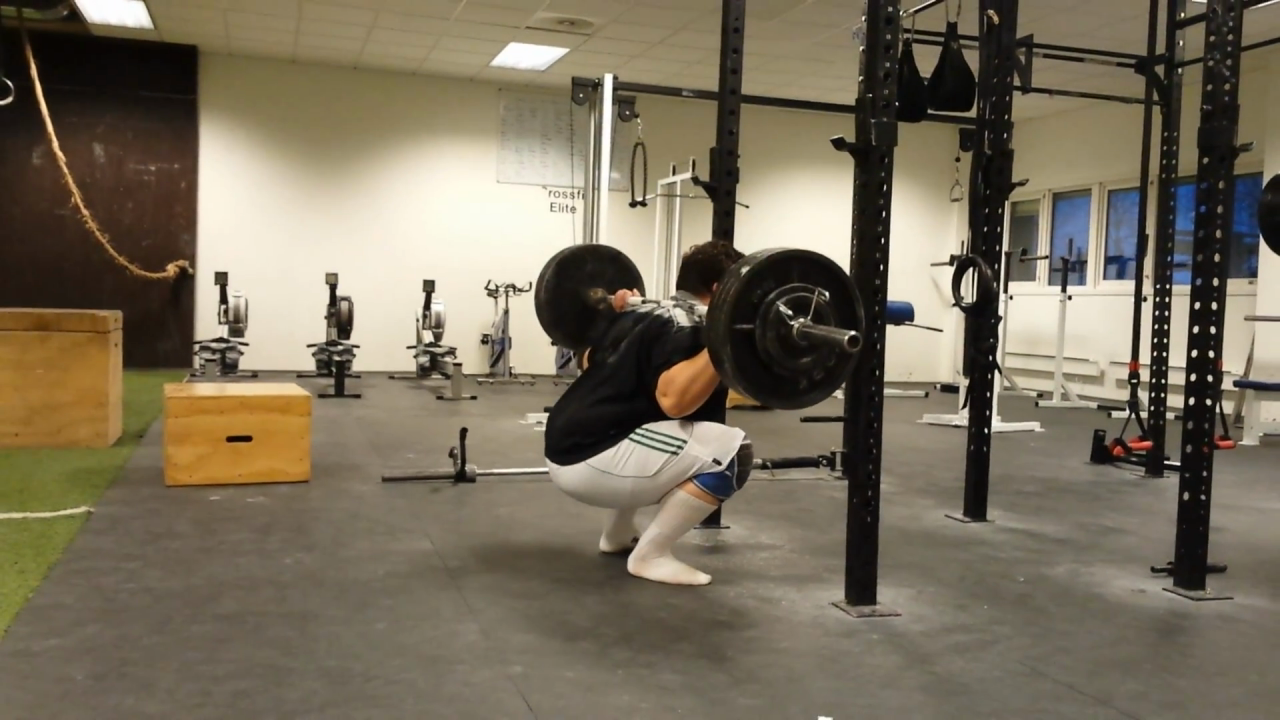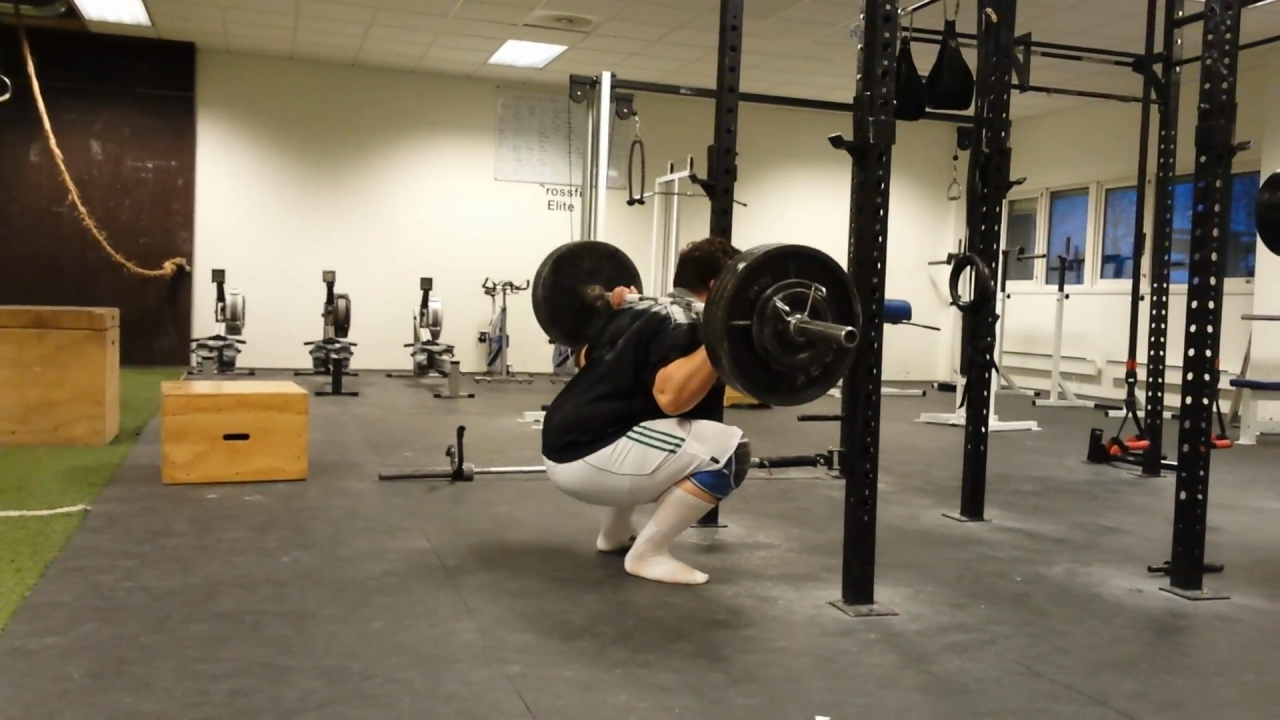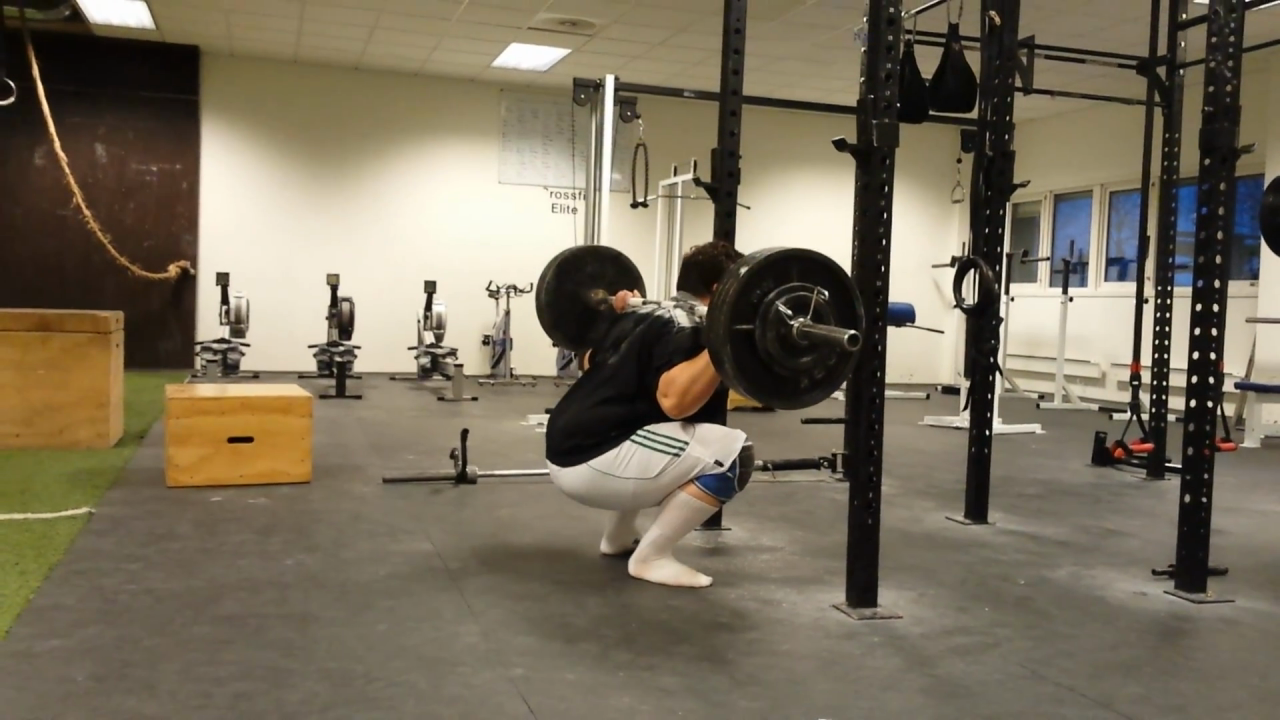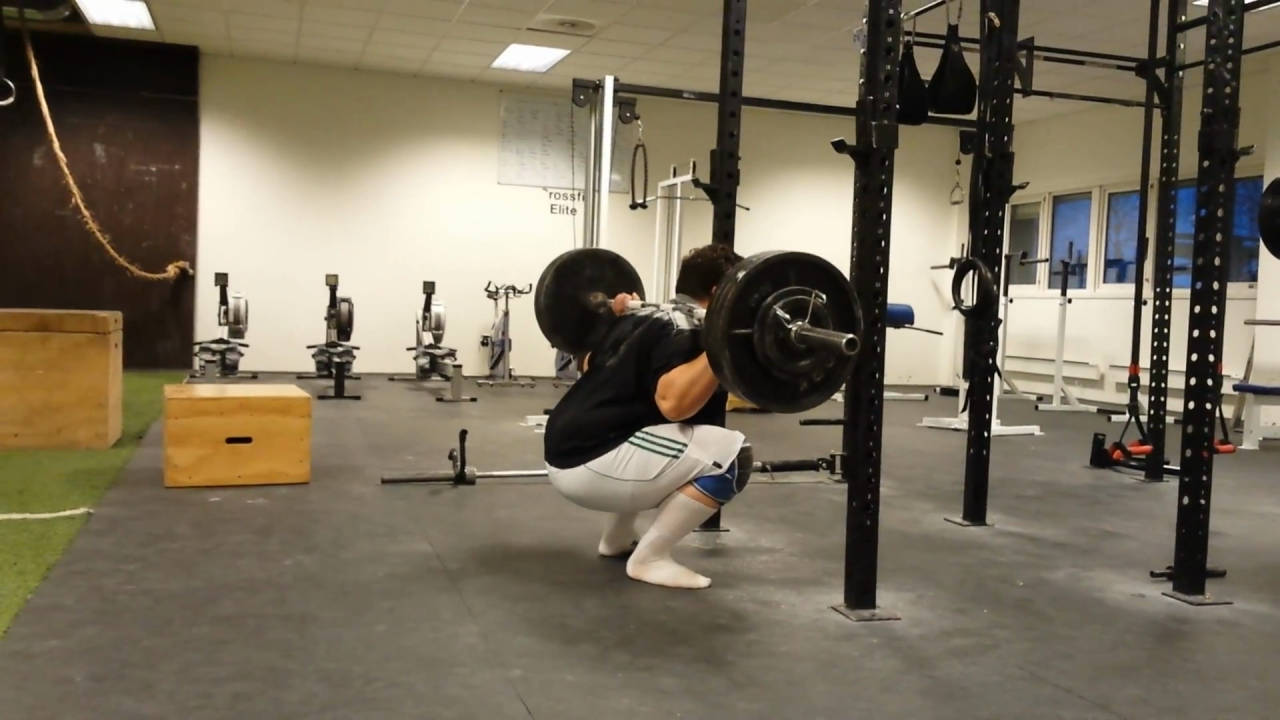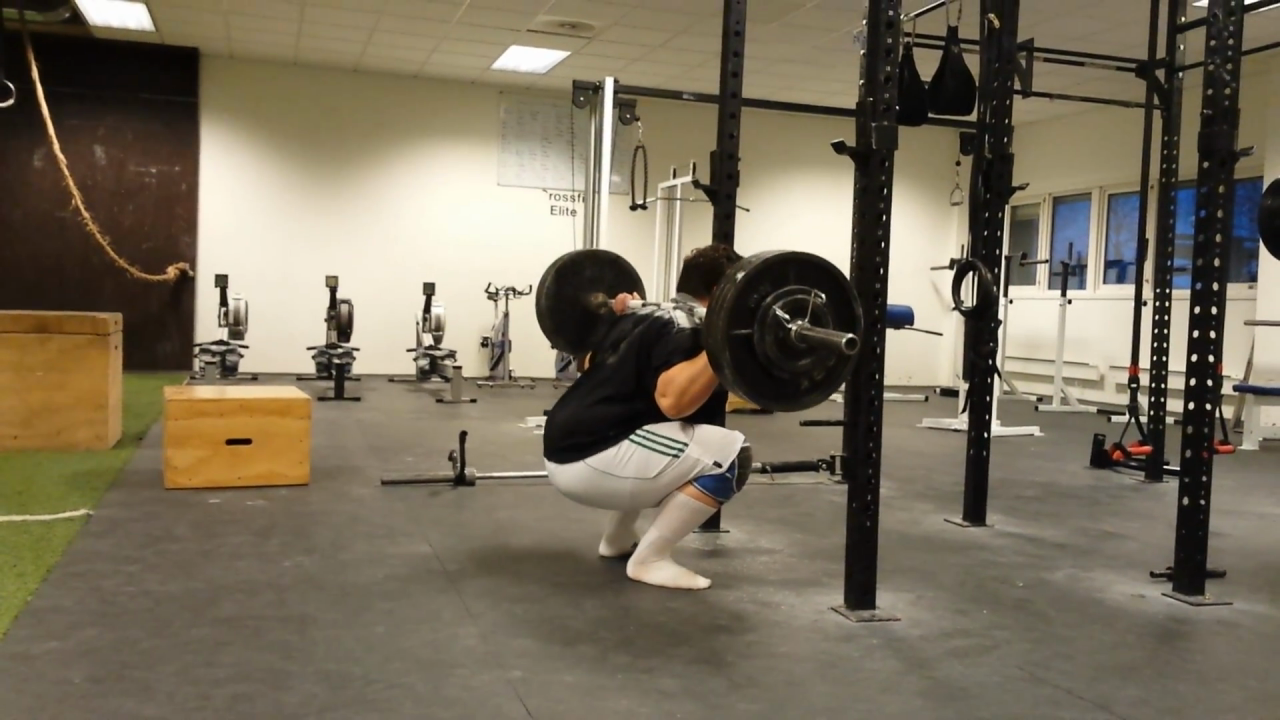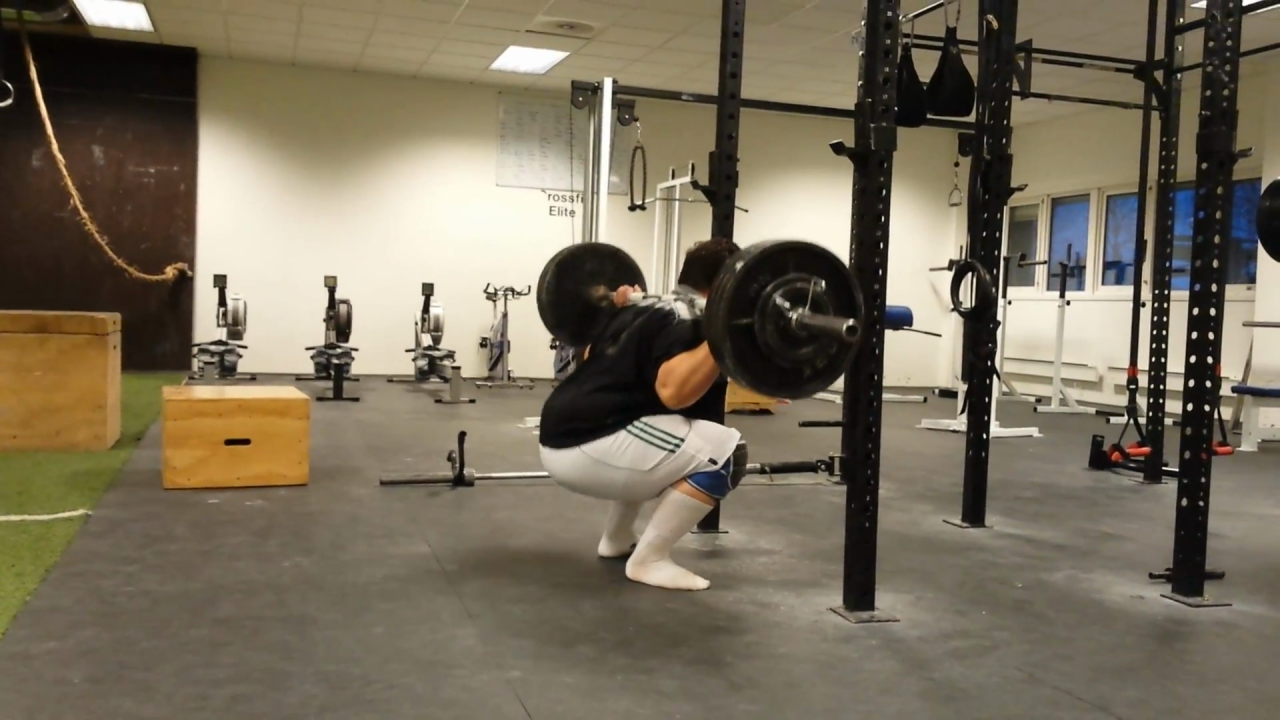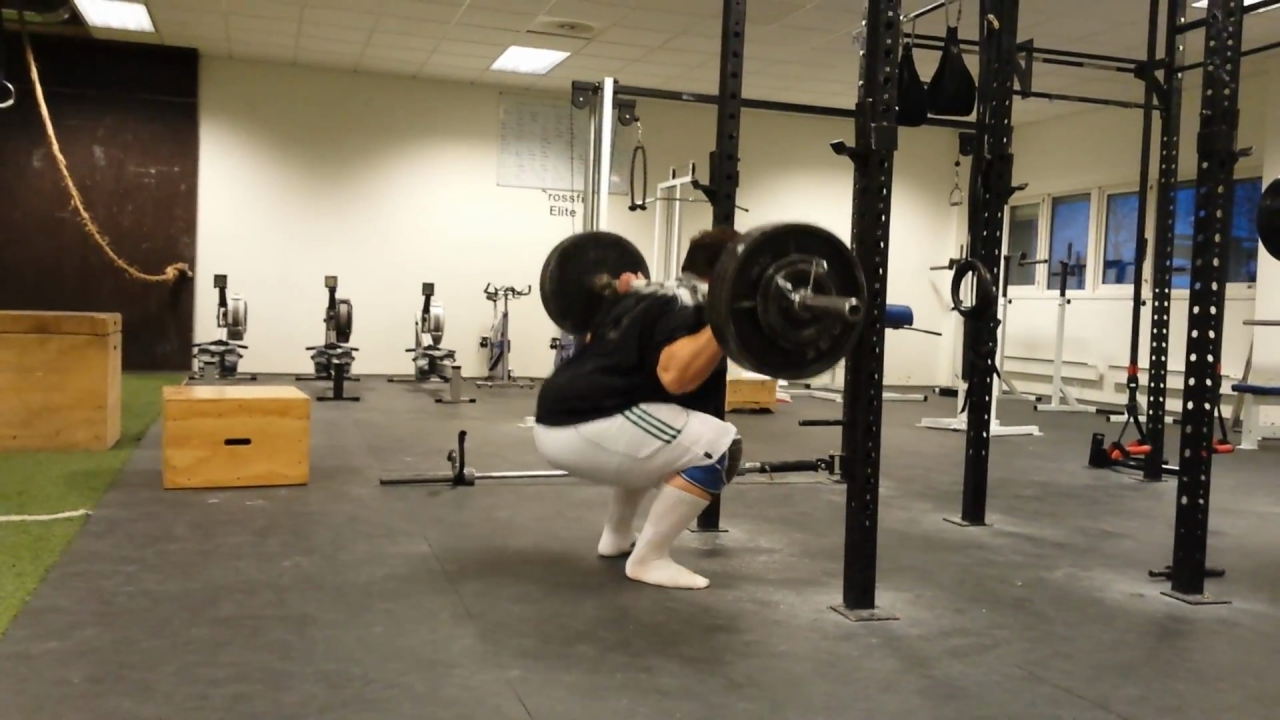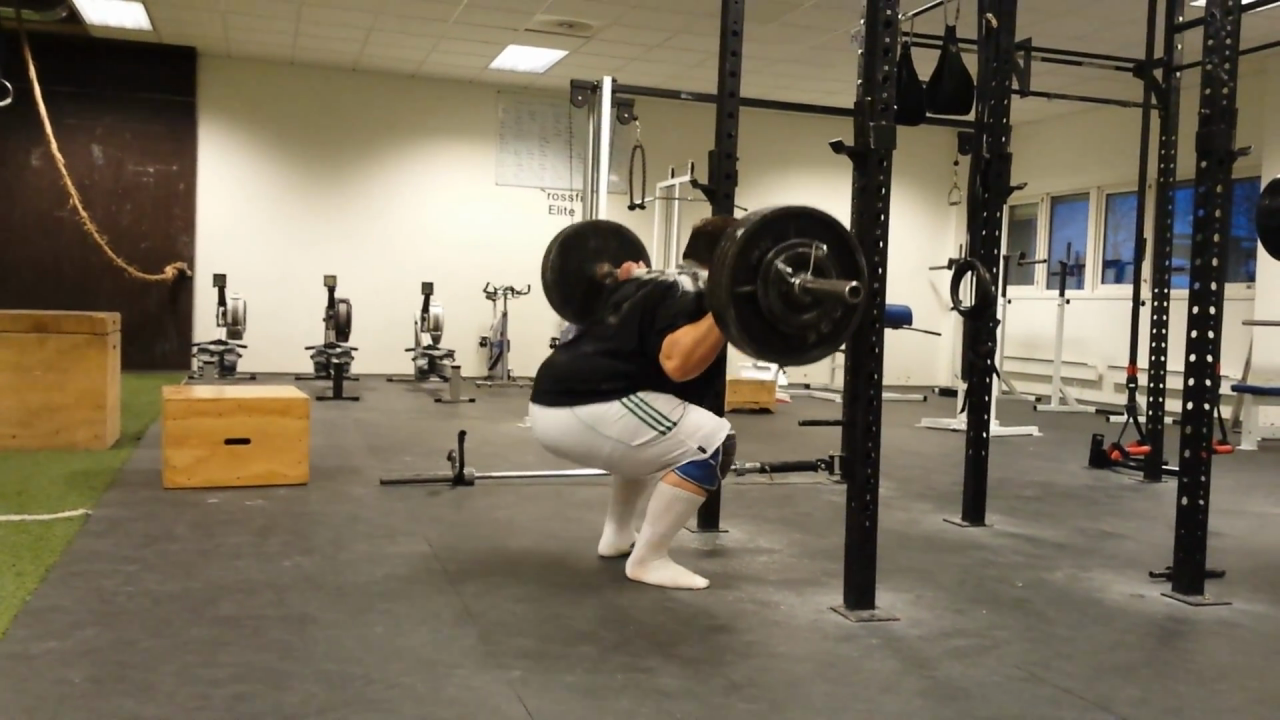
dt=0.1s
person 1, frame 1
left shoulder: (640, 314)
right shoulder: (686, 330)
left elbow: (590, 363)
right elbow: (674, 400)
left wrist: (615, 315)
left hip: (567, 450)
right hip: (593, 459)
right knee: (731, 453)
left ankle: (619, 532)
right ankle: (650, 555)
person 1, frame 2
left shoulder: (637, 311)
right shoulder: (683, 327)
left elbow: (586, 361)
right elbow: (671, 397)
left wrist: (614, 311)
left hip: (564, 448)
right hip: (592, 458)
right knee: (729, 452)
left ankle: (616, 532)
right ankle: (647, 554)
person 1, frame 3
left shoulder: (641, 314)
right shoulder: (687, 331)
left elbow: (590, 364)
right elbow: (674, 401)
left wrist: (617, 315)
left hip: (568, 452)
right hip: (596, 462)
right knee: (733, 455)
left ankle: (620, 535)
right ankle: (651, 557)
person 1, frame 4
left shoulder: (641, 318)
right shoulder: (685, 333)
left elbow: (590, 367)
right elbow: (673, 403)
left wrist: (617, 318)
left hip: (566, 453)
right hip: (593, 464)
right knee: (730, 457)
left ankle: (618, 536)
right ankle: (650, 558)
person 1, frame 5
left shoulder: (643, 316)
right shoulder: (687, 332)
left elbow: (592, 366)
right elbow: (673, 401)
left wrist: (617, 318)
left hip: (565, 451)
right hip: (593, 460)
right knee: (729, 456)
left ankle: (619, 538)
right ankle: (651, 559)
person 1, frame 6
left shoulder: (644, 309)
right shoulder: (687, 324)
left elbow: (592, 358)
right elbow: (673, 391)
left wrist: (619, 311)
left hip: (560, 443)
right hip: (588, 448)
left knee: (661, 450)
right knee: (721, 452)
left ankle: (618, 538)
right ankle: (649, 561)
person 1, frame 7
left shoulder: (649, 296)
right shoulder: (690, 310)
left elbow: (592, 342)
right elbow: (675, 376)
left wrist: (621, 298)
left hip: (556, 423)
right hip: (585, 429)
left knee: (658, 443)
right knee: (718, 447)
left ankle: (617, 535)
right ankle: (649, 559)
person 1, frame 8
left shoulder: (651, 282)
right shoulder: (693, 298)
right elbow: (677, 362)
left wrist: (621, 285)
left hip: (550, 407)
right hip: (581, 411)
left knee: (652, 441)
right knee: (712, 443)
left ankle: (618, 537)
right ankle: (648, 559)
